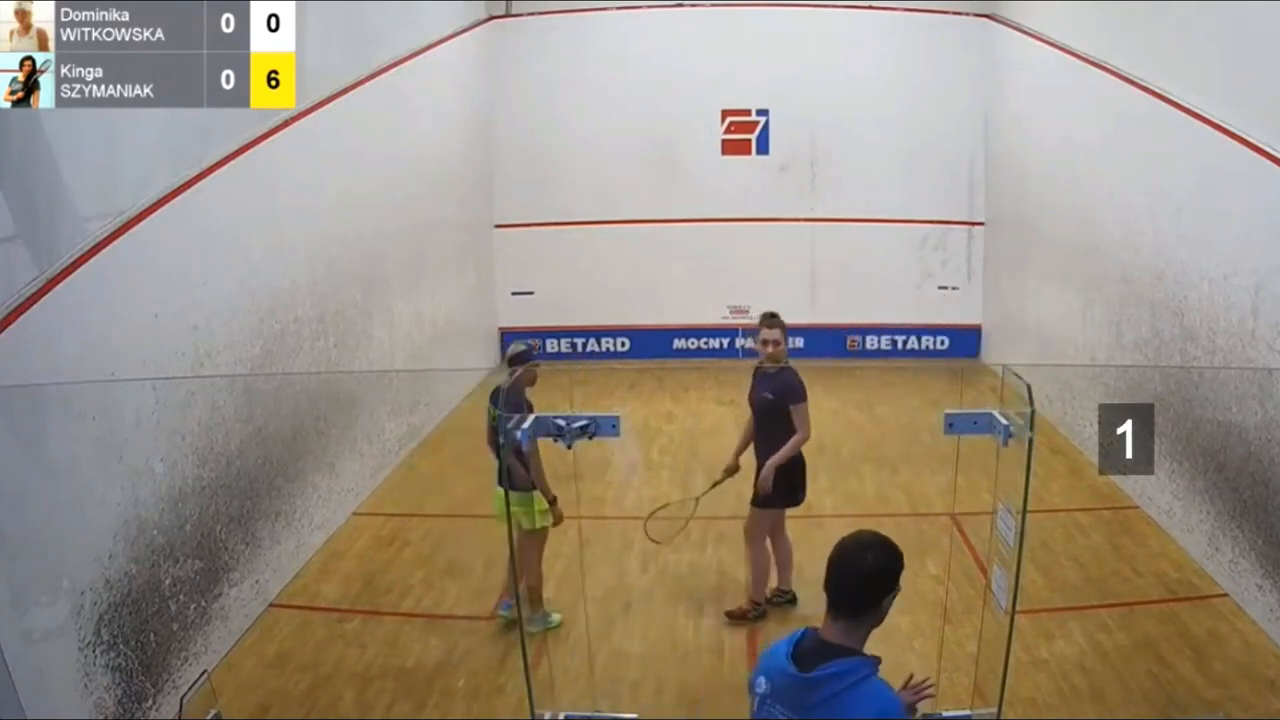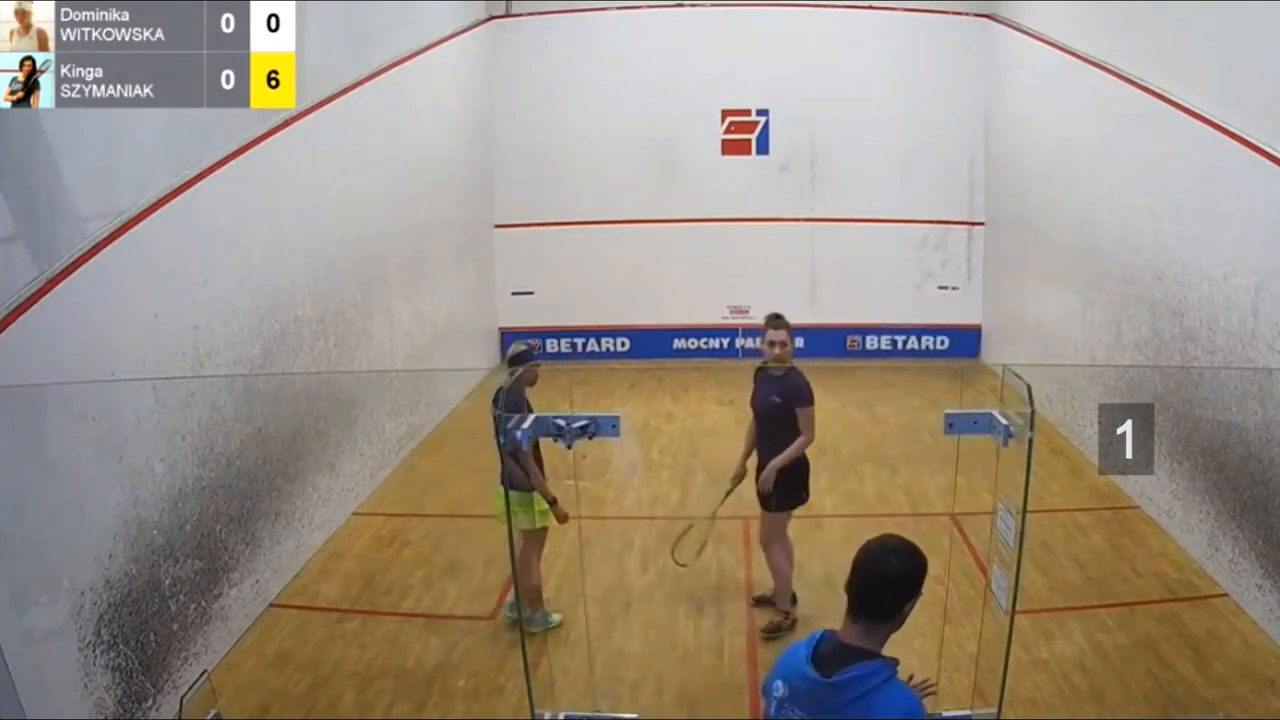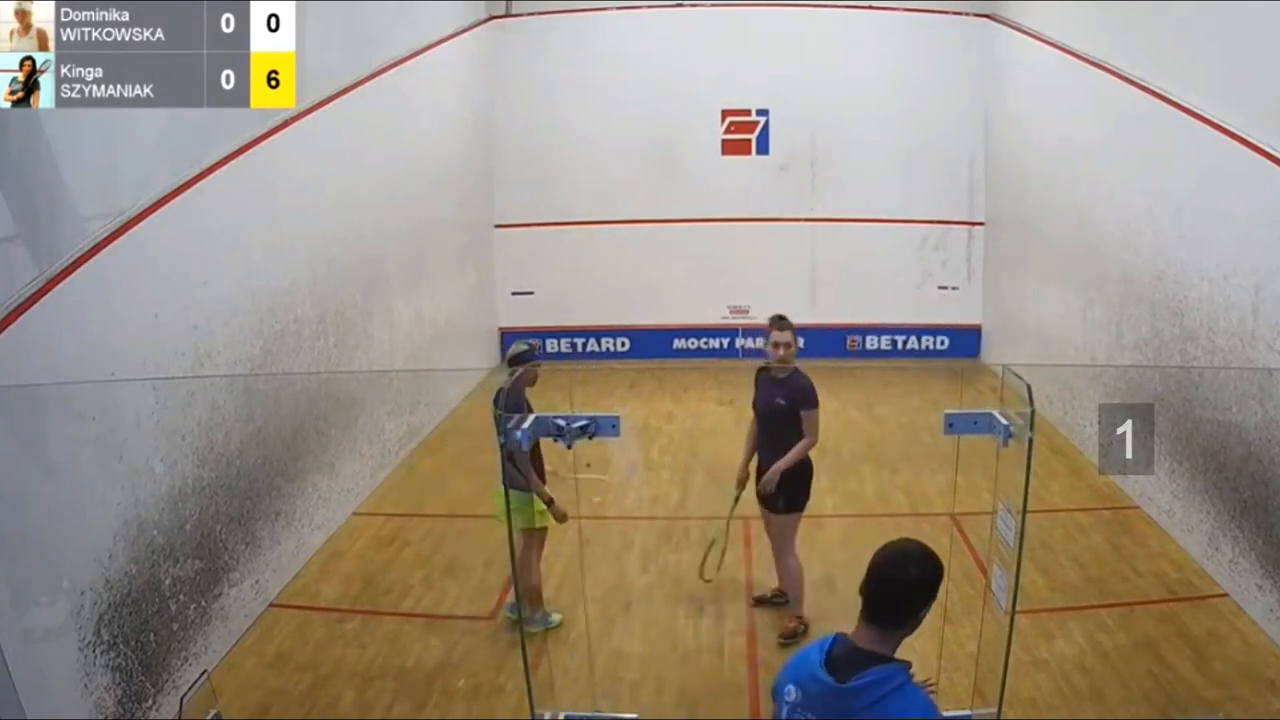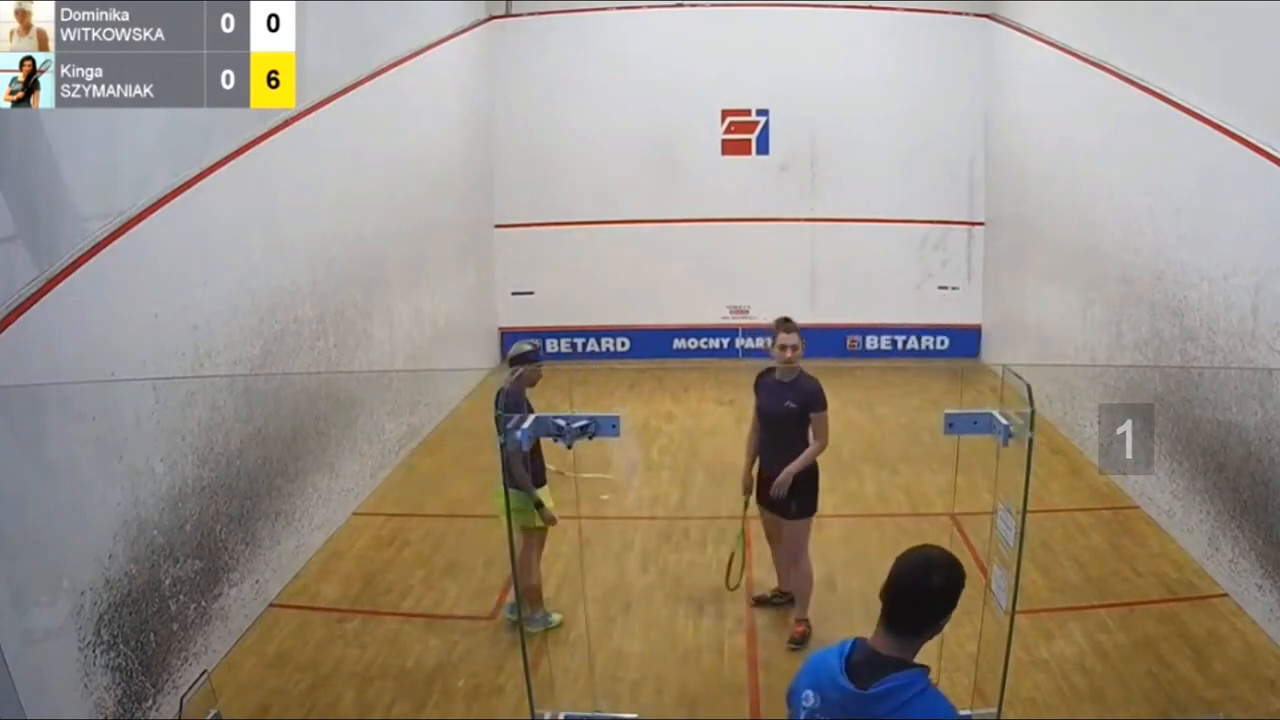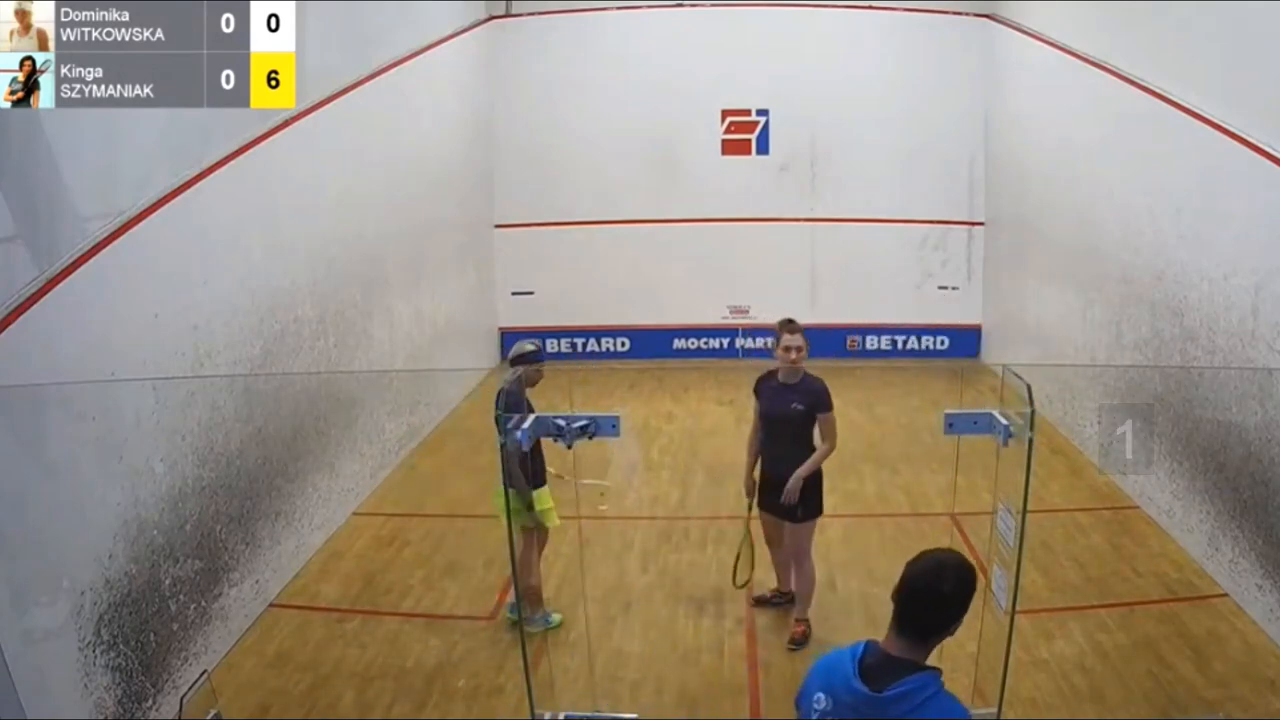
dt=0.1s
person 1, frame 1
left shoulder: (789, 382)
right shoulder: (760, 373)
left elbow: (803, 433)
left wrist: (772, 464)
right wrist: (736, 456)
left hip: (782, 469)
right hip: (767, 464)
left knee: (754, 534)
right knee: (775, 530)
left ankle: (757, 602)
right ankle: (784, 590)
person 1, frame 2
left shoulder: (796, 384)
right shoulder: (761, 375)
left elbow: (807, 435)
left wrist: (775, 465)
right wrist: (742, 461)
left hip: (787, 472)
right hip: (766, 468)
left knee: (770, 541)
right knee: (777, 536)
left ankle: (784, 612)
right ankle: (784, 592)
person 1, frame 3
left shoulder: (801, 386)
right shoulder: (762, 376)
left elbow: (811, 438)
left wrist: (779, 467)
right wrist: (745, 464)
left hip: (790, 473)
right hip: (767, 469)
left knee: (783, 546)
right knee: (777, 537)
left ankle: (798, 617)
right ankle: (785, 591)
person 1, frame 4
left shoulder: (809, 388)
right shoulder: (763, 380)
left elbow: (820, 441)
left wrist: (789, 471)
right wrist: (747, 469)
left hip: (797, 479)
right hip: (769, 474)
left knee: (796, 551)
right knee: (774, 538)
left ankle: (802, 619)
right ankle: (785, 591)
person 1, frame 5
left shoulder: (815, 390)
right shoulder: (764, 383)
left elbow: (829, 442)
left wrist: (800, 475)
right wrist: (749, 472)
left hip: (802, 482)
right hip: (771, 478)
left knee: (800, 553)
right knee: (773, 541)
left ankle: (802, 619)
right ankle: (784, 591)
person 2, frame 1
left shoulder: (497, 396)
right shoulder: (521, 406)
right elbow: (531, 460)
right wrist: (552, 501)
left hip: (506, 488)
right hip: (526, 492)
left knee: (522, 548)
right knee: (532, 558)
left ankle: (508, 601)
right ankle: (536, 616)
person 2, frame 2
left shoulder: (501, 397)
right shoulder: (519, 406)
right elbow: (527, 462)
right wrist: (553, 502)
left hip: (509, 487)
right hip: (526, 491)
left knee: (526, 548)
right knee: (532, 554)
left ankle: (517, 603)
right ankle: (536, 615)
person 2, frame 3
left shoulder: (502, 397)
right shoulder: (518, 406)
right elbow: (522, 462)
right wrist: (550, 502)
left hip: (511, 487)
right hip: (526, 491)
left knee: (527, 549)
right knee: (531, 554)
left ankle: (518, 604)
right ankle: (536, 615)
person 2, frame 4
left shoulder: (505, 395)
right shoulder: (517, 405)
right elbow: (516, 461)
right wrist: (540, 505)
left hip: (515, 487)
right hip: (527, 490)
left knee: (528, 547)
right knee: (532, 551)
left ankle: (519, 604)
right ankle: (536, 615)
person 2, frame 5
left shoulder: (507, 395)
right shoulder: (517, 405)
right elbow: (513, 460)
right wrist: (529, 507)
left hip: (519, 486)
right hip: (528, 489)
left knee: (528, 547)
right knee: (531, 551)
left ankle: (519, 604)
right ankle: (536, 615)
